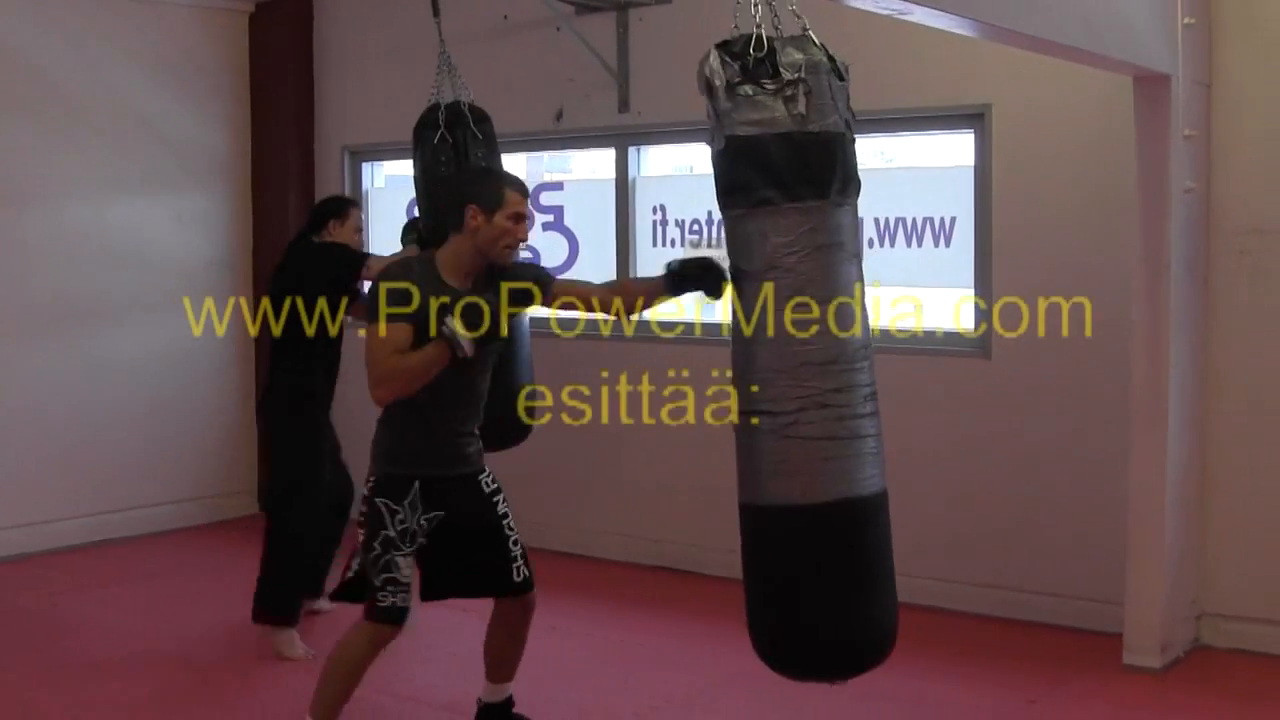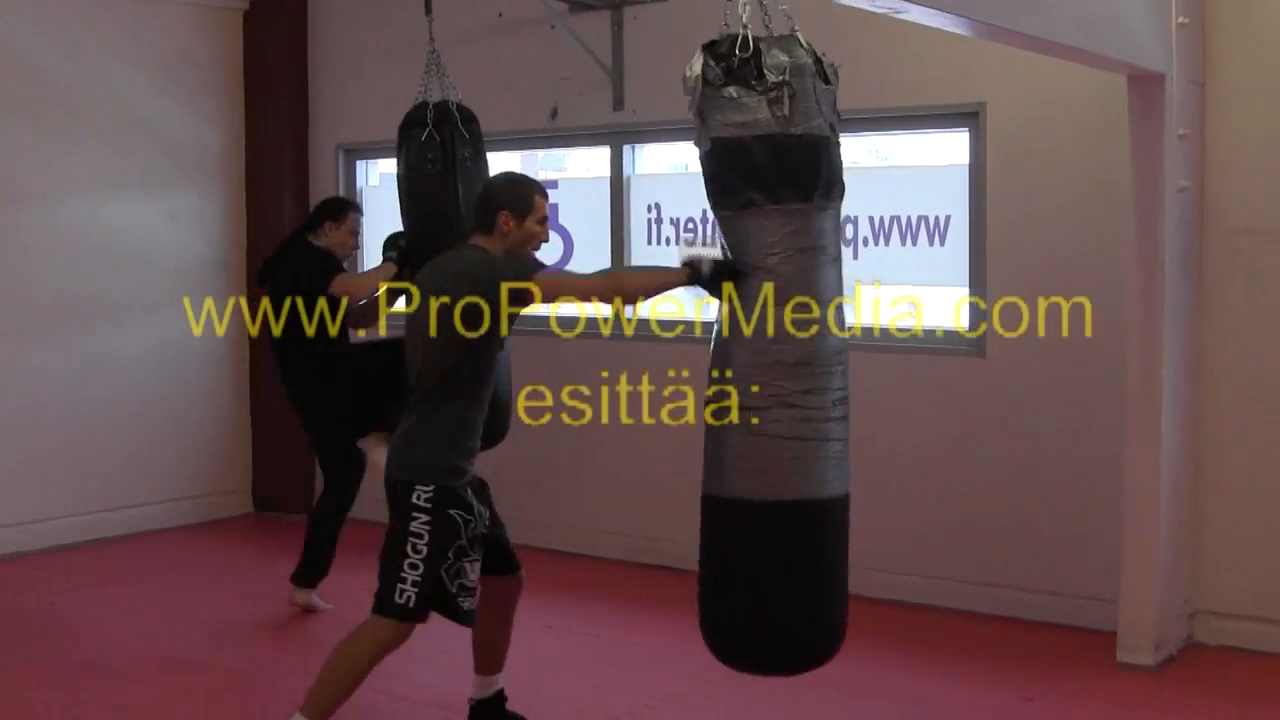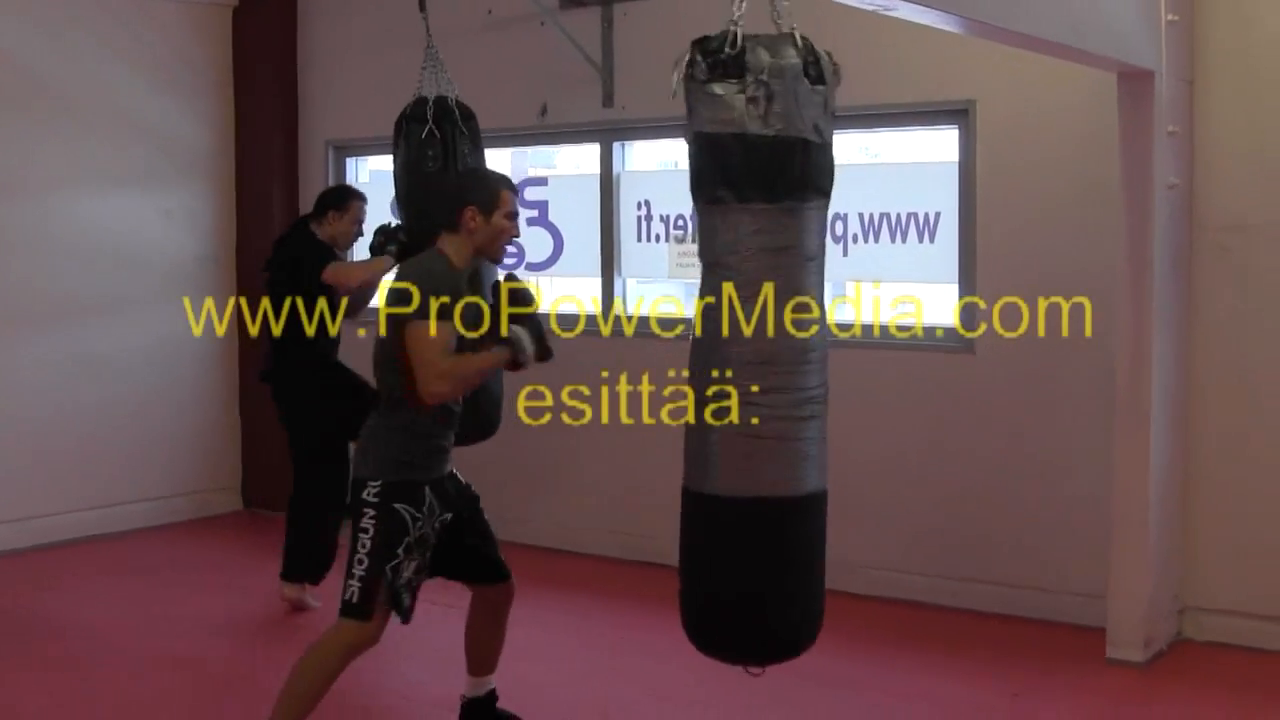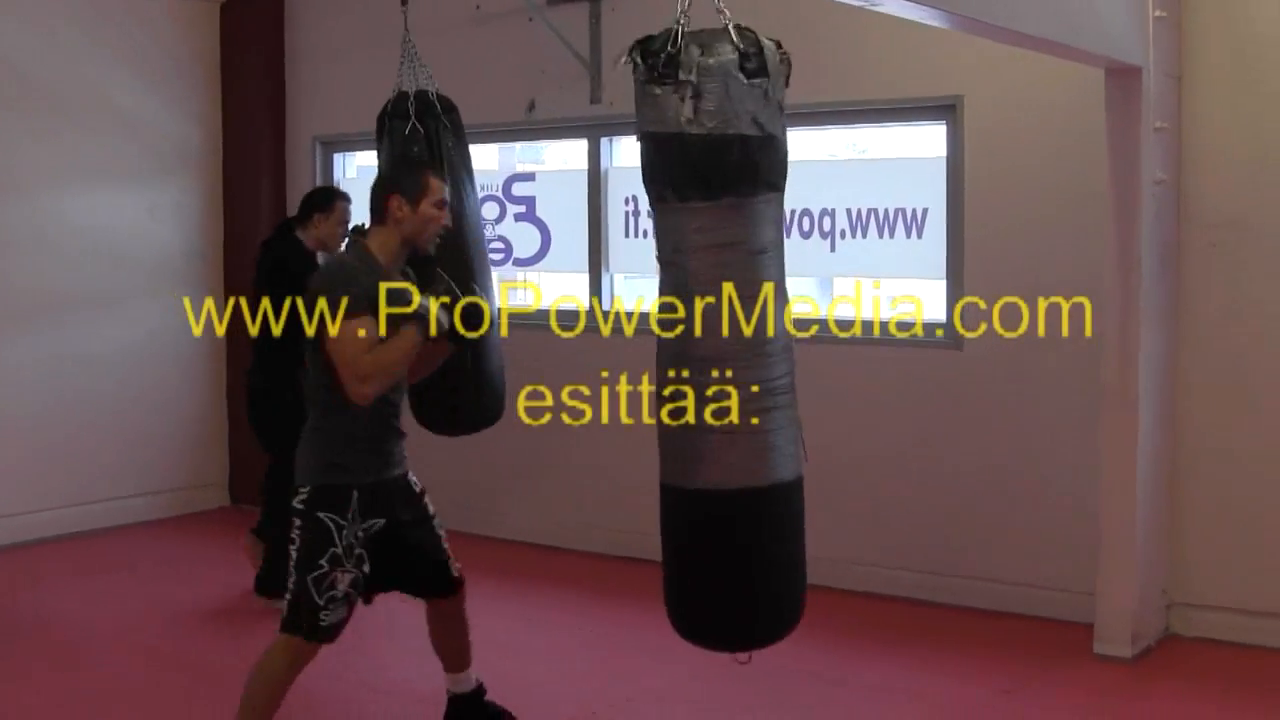
dt=0.2s
person 1, frame 1
left shoulder: (505, 277)
right shoulder: (400, 282)
left elbow: (593, 299)
right elbow: (384, 387)
left wrist: (677, 278)
right wrist: (456, 335)
left hip: (461, 470)
right hip: (404, 476)
left knee: (517, 596)
right knee: (380, 624)
person 1, frame 2
left shoulder: (461, 270)
right shoulder: (481, 267)
right elbow: (600, 287)
right wrist: (692, 272)
left hip: (445, 466)
right hip: (431, 474)
left knee: (501, 579)
right knee: (397, 618)
person 1, frame 3
left shoulder: (454, 282)
right shoulder: (420, 281)
right elbow: (436, 385)
left wrist: (504, 340)
right wrist: (508, 347)
left hip: (433, 471)
right hip: (394, 475)
left knee: (496, 583)
right knee: (363, 623)
person 1, frame 4
left shoulder: (395, 276)
right shoulder: (345, 277)
right elbow: (363, 382)
left wrist: (449, 332)
right wrist: (425, 319)
left hip: (386, 474)
right hip: (335, 484)
left knee: (445, 592)
right knee: (303, 634)
person 2, frame 1
left shoulder: (306, 265)
right shoulder: (316, 259)
left elbow: (357, 313)
right elbow: (384, 267)
right wrist: (419, 249)
left hip: (300, 402)
right hip: (295, 404)
left knee: (335, 495)
right knee: (301, 504)
left ankle: (300, 592)
right ankle: (278, 614)
person 2, frame 2
left shoulder: (305, 265)
right shoulder: (304, 259)
left elbow: (355, 319)
right elbow: (351, 289)
left wrist: (391, 279)
right wrist: (393, 262)
left hip: (316, 386)
right hip: (331, 375)
left knee: (342, 480)
left ankle: (304, 585)
person 2, frame 3
left shoulder: (307, 251)
right shoulder: (302, 249)
left elbow: (343, 307)
right elbow: (345, 280)
left wrist: (381, 264)
right wrist: (390, 258)
left hip: (298, 375)
right hip: (307, 375)
left knee: (318, 478)
left ankle: (297, 579)
person 2, frame 4
left shoulder: (290, 252)
right shoulder: (288, 258)
left hip: (279, 384)
right hip: (281, 385)
left knee: (292, 474)
right knee: (298, 478)
left ankle: (267, 537)
right ankle: (276, 582)
